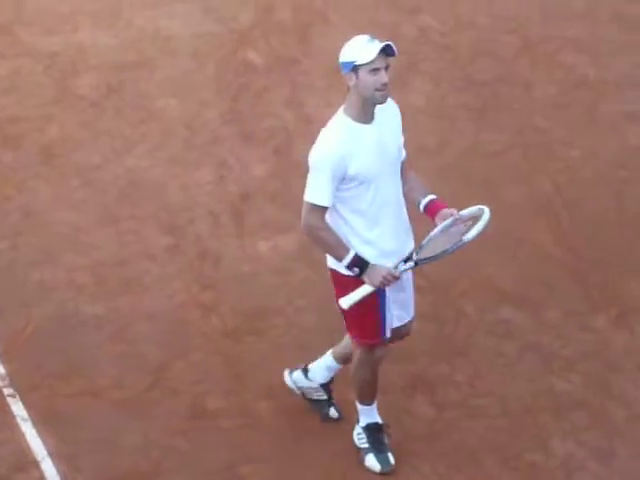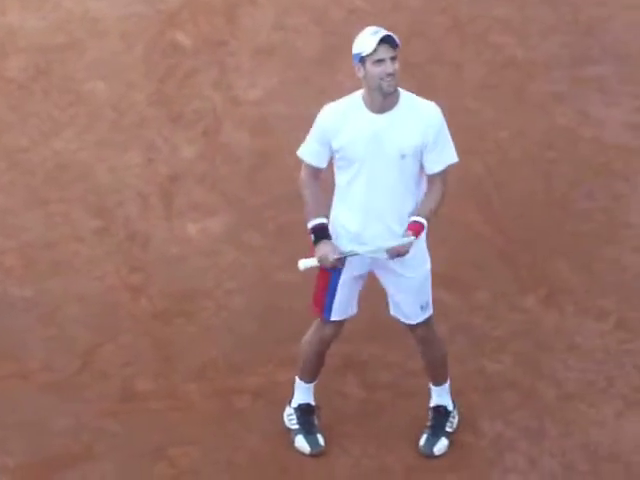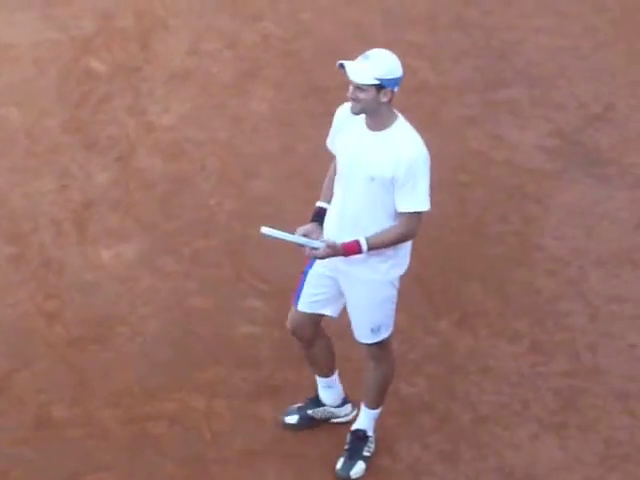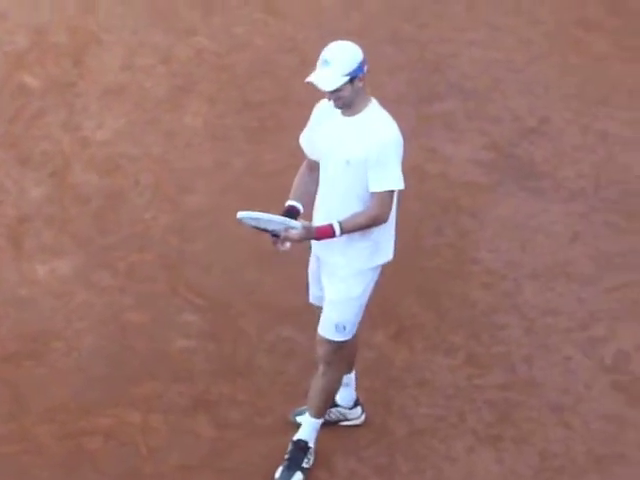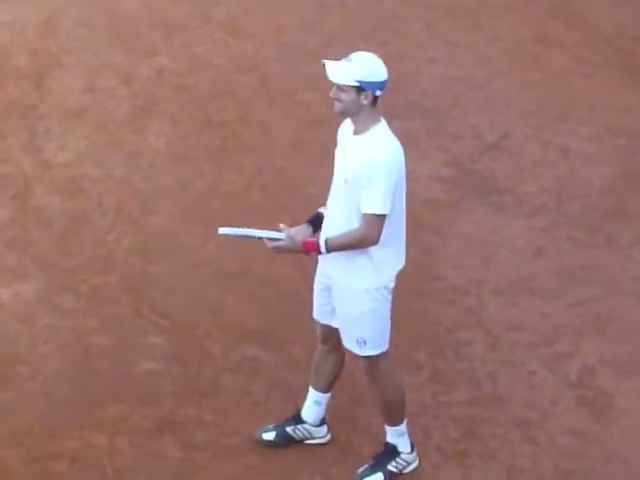
dt=0.5s
person 1, frame 1
left shoulder: (389, 112)
right shoulder: (333, 146)
right elbow: (312, 221)
left wrist: (434, 207)
right wrist: (362, 267)
left hip: (399, 251)
right hip: (361, 264)
left knee: (394, 331)
right knee: (372, 346)
left ankle: (311, 377)
right ankle: (369, 426)
person 1, frame 2
left shoulder: (426, 115)
right shoulder: (333, 117)
left elbow: (437, 182)
right elbow: (311, 174)
left wrist: (415, 228)
right wrist: (320, 236)
left hip: (402, 246)
right hip: (345, 244)
left knee: (423, 330)
right knee: (325, 329)
left ankle: (443, 407)
right ankle: (300, 406)
person 1, frame 3
left shoulder: (409, 152)
right shoulder: (345, 117)
left elbow: (408, 226)
left wrist: (348, 248)
right wrist: (318, 217)
left hip: (375, 265)
right hip: (332, 250)
left knee: (375, 347)
right knee: (301, 325)
left ankle: (363, 430)
right ankle: (331, 398)
person 1, frame 4
left shoulder: (383, 134)
right shoulder: (324, 113)
left elbow: (379, 212)
left wrist: (317, 231)
right wrist: (290, 213)
left hip: (358, 255)
right hip: (325, 243)
left knee: (328, 349)
right knee: (339, 334)
left ankle: (304, 441)
right ankle: (345, 403)
person 1, frame 5
left shoulder: (380, 155)
right shoulder: (348, 130)
left elbow: (370, 234)
left wrist: (309, 245)
right wrist: (315, 222)
left hip: (365, 275)
right hip: (336, 263)
left knee: (374, 363)
right knee: (327, 338)
right ankle: (311, 421)
